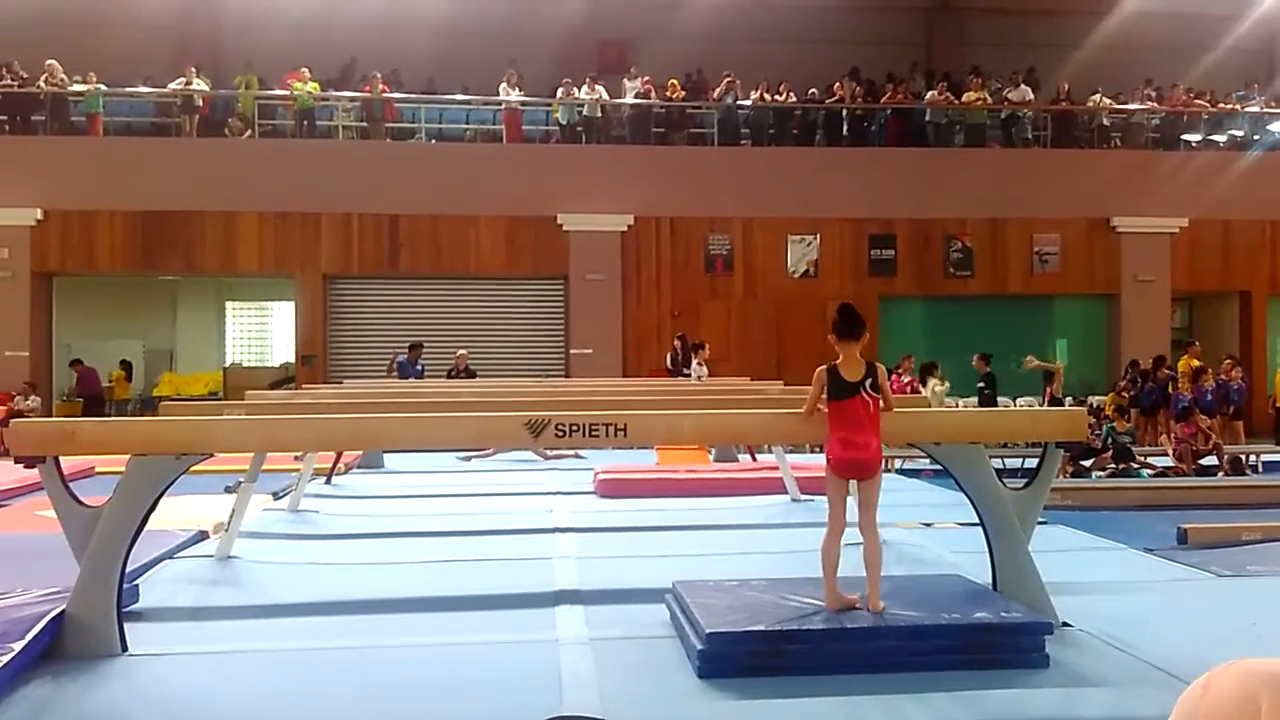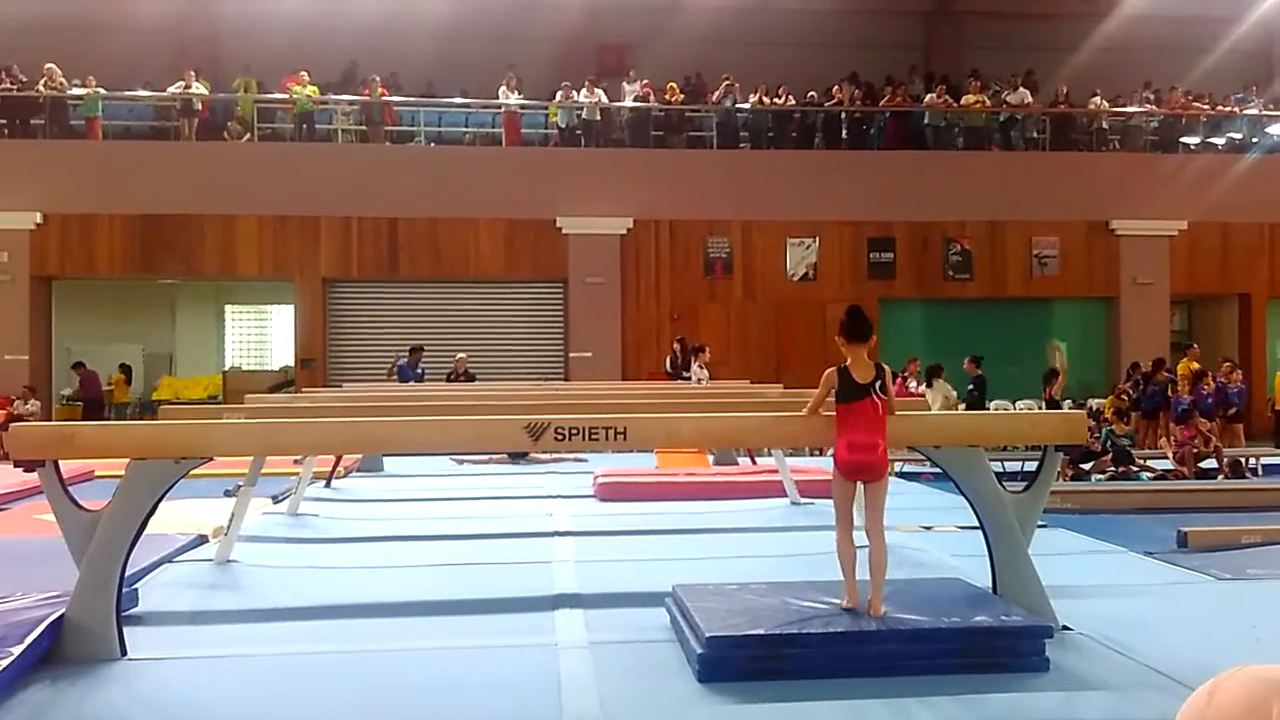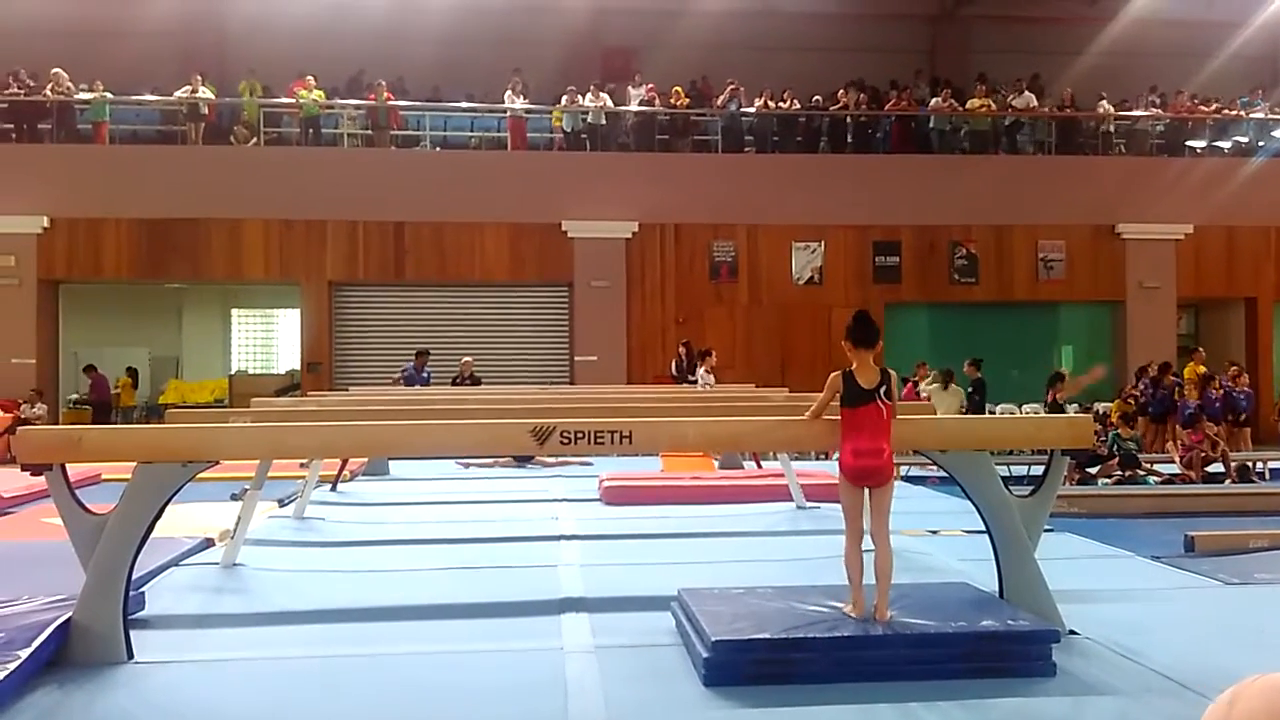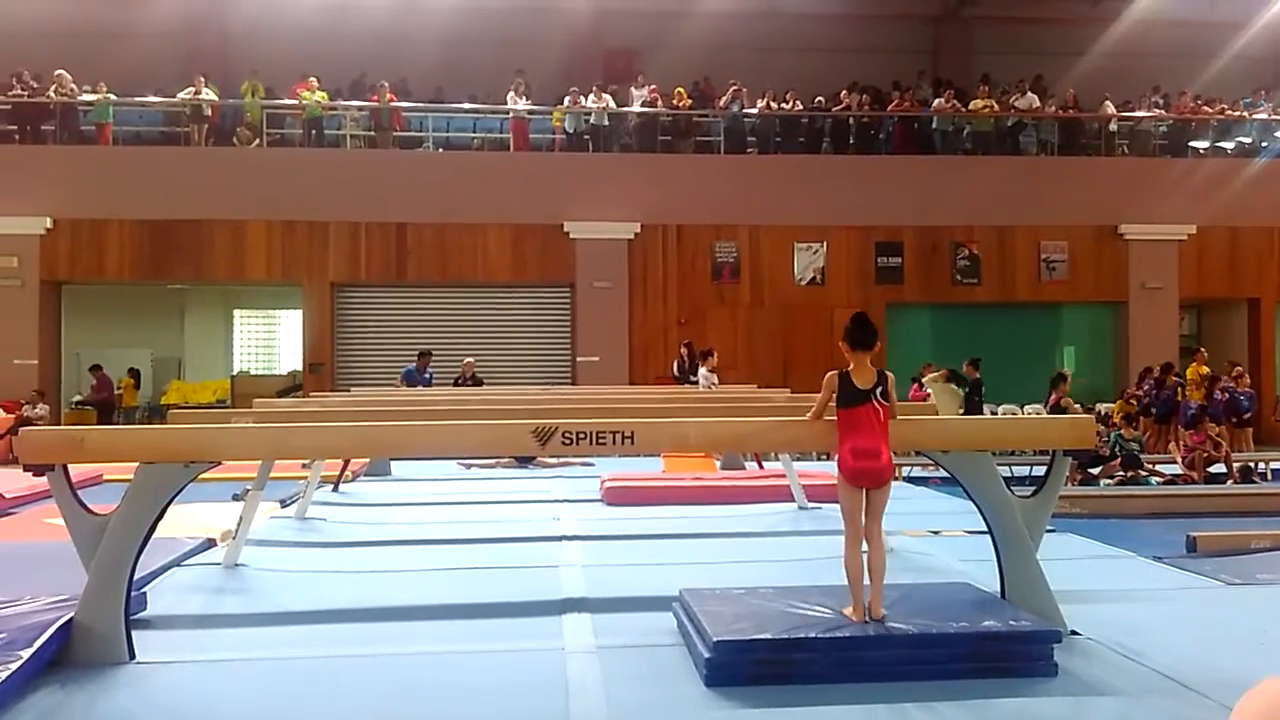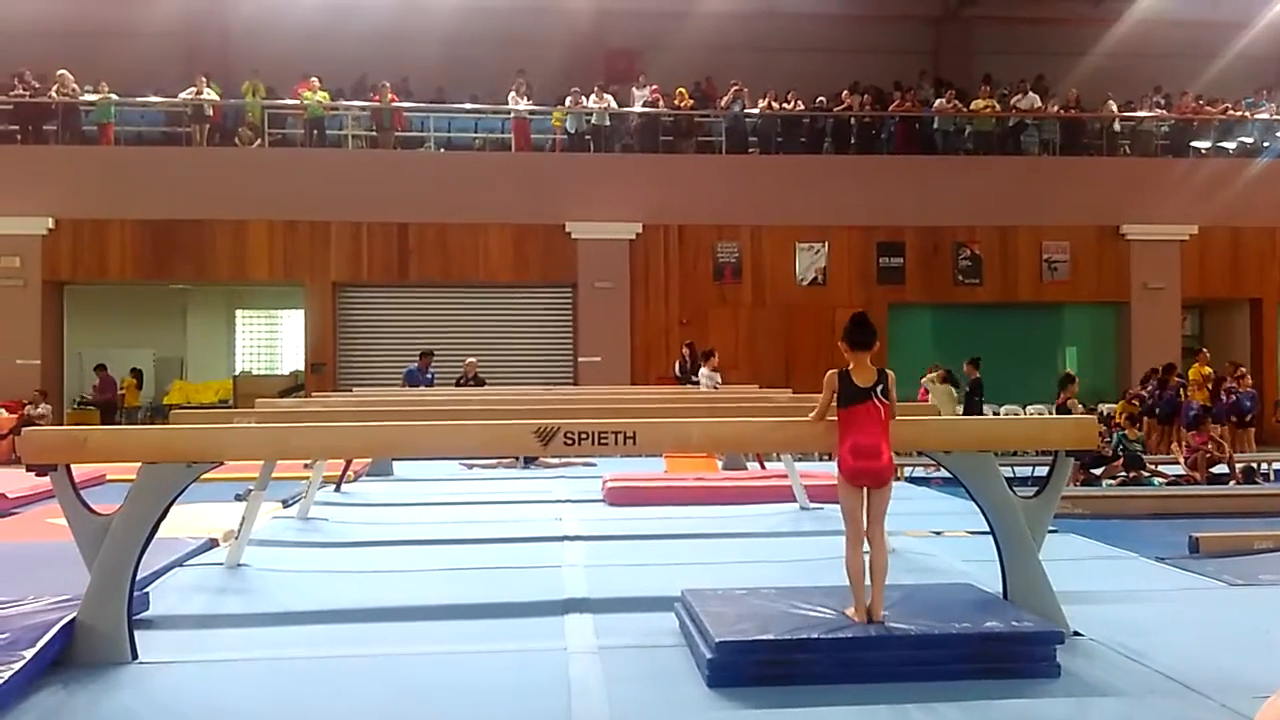
dt=0.2s
person 1, frame 1
left shoulder: (824, 373)
right shoulder: (878, 370)
left elbow: (808, 412)
right elbow: (890, 406)
left wrist: (812, 408)
left hip: (838, 457)
right hip: (870, 457)
left knee: (835, 526)
right knee: (869, 525)
left ankle: (832, 594)
right ankle: (873, 597)
person 1, frame 2
left shoulder: (834, 375)
right shoulder: (884, 372)
left elbow: (812, 410)
left wrist: (809, 410)
left hip: (846, 459)
right hip: (877, 459)
left knee: (844, 526)
right knee: (875, 529)
left ankle: (851, 594)
right ankle: (876, 601)
person 1, frame 3
left shoulder: (839, 379)
right shoulder: (890, 378)
left elbow: (815, 414)
left wrist: (812, 413)
left hip: (852, 465)
right hip: (882, 464)
left knee: (853, 535)
right knee: (881, 535)
left ankle: (858, 604)
right ankle: (882, 606)
person 1, frame 4
left shoulder: (835, 379)
right shoulder: (887, 379)
left elbow: (816, 415)
left wrist: (812, 414)
left hip: (851, 466)
right hip: (881, 466)
left knee: (853, 537)
right knee: (875, 534)
left ankle: (858, 608)
right ankle: (876, 604)
person 1, frame 5
left shoulder: (835, 378)
right shoulder: (887, 377)
left elbow: (818, 417)
left wrist: (814, 413)
left hip: (851, 466)
right hip: (882, 465)
left knee: (854, 537)
right knee: (877, 534)
left ankle: (860, 608)
right ankle: (876, 605)
